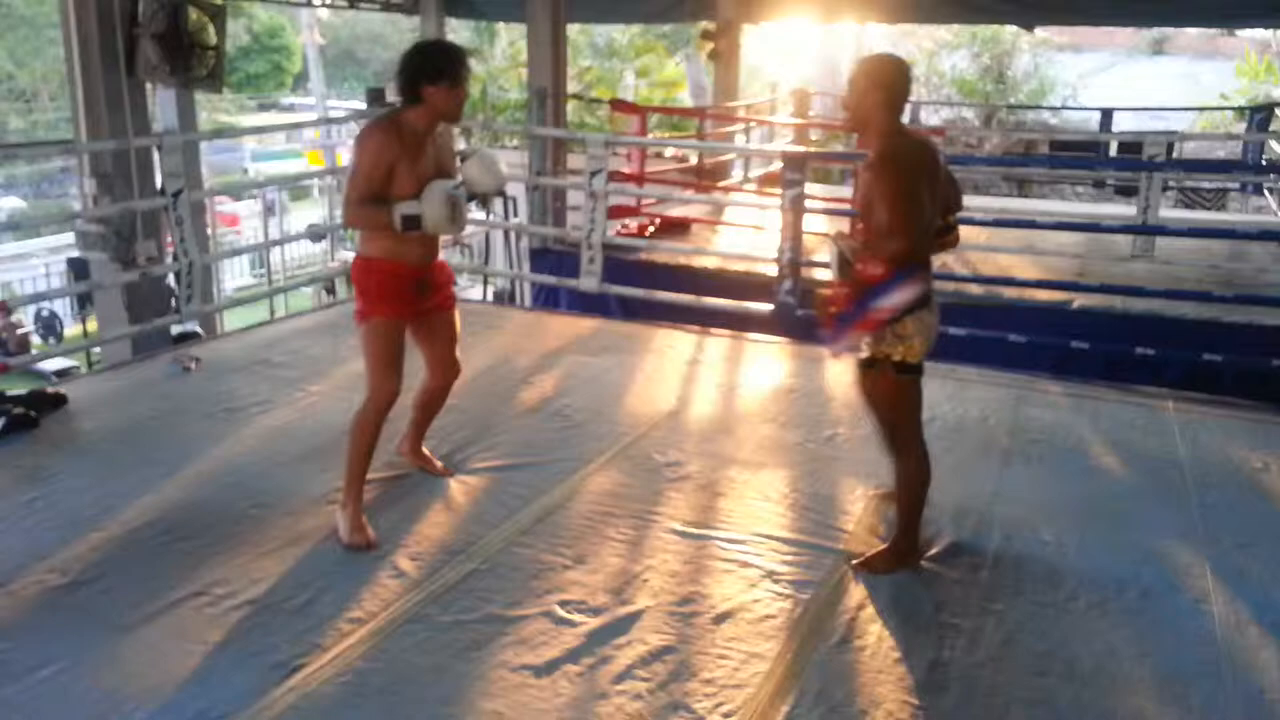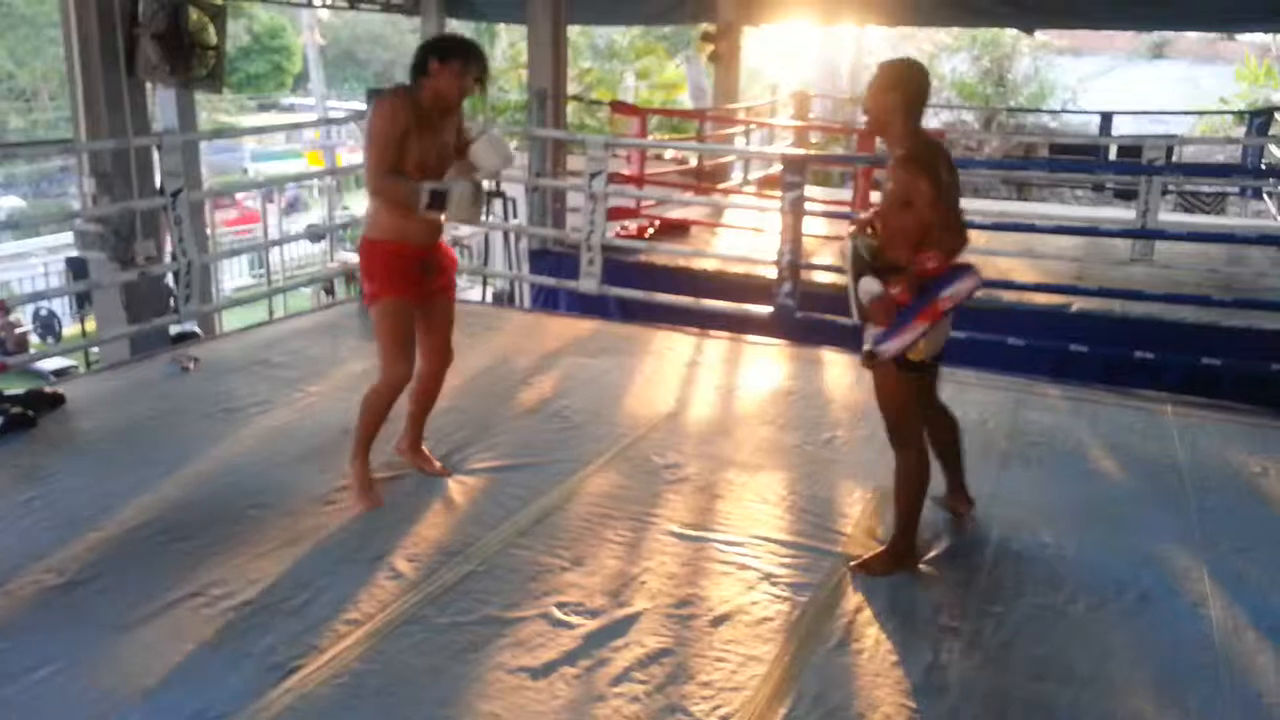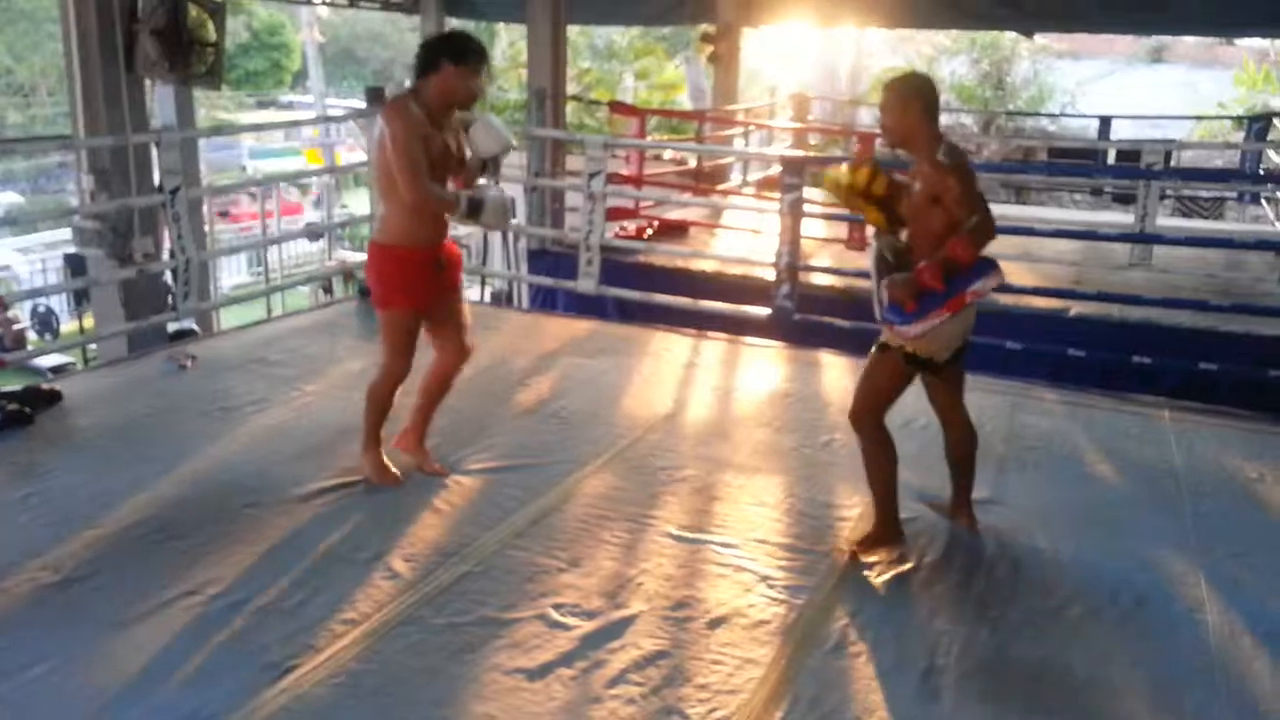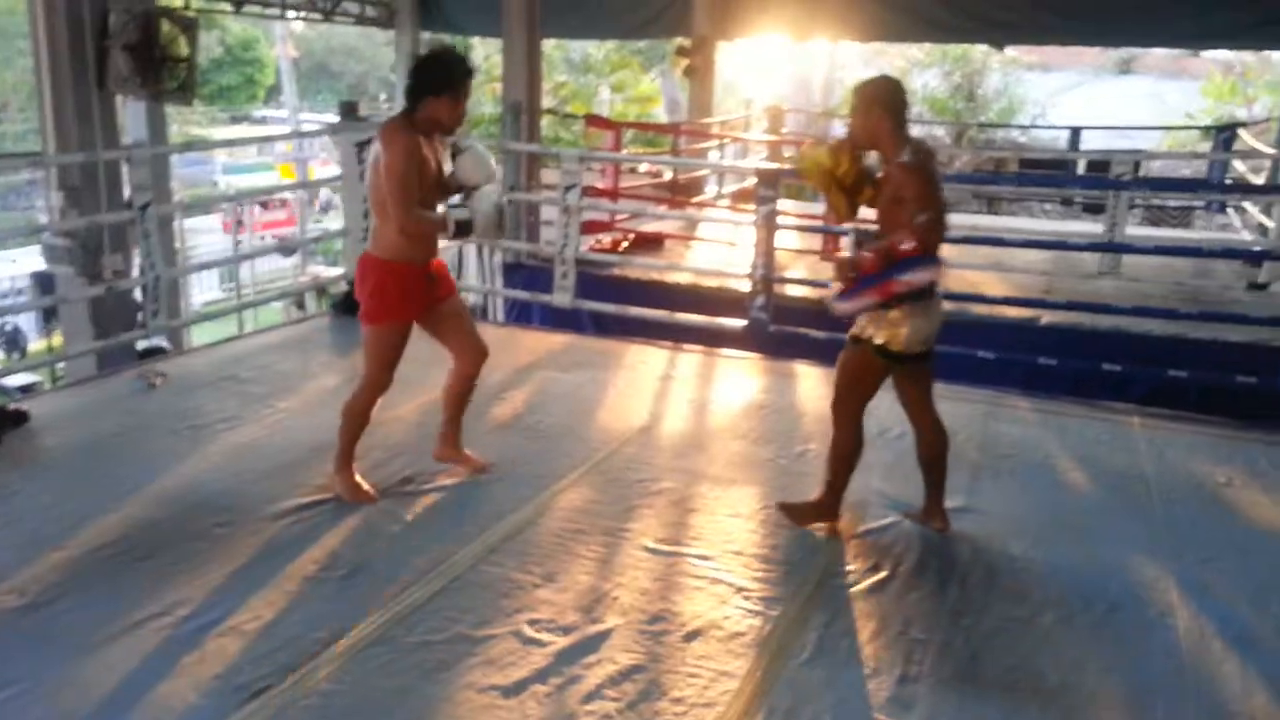
dt=0.2s
person 1, frame 1
left shoulder: (880, 166)
right shoulder: (919, 148)
left elbow: (897, 245)
right elbow: (949, 201)
left wrist: (853, 292)
left hip: (893, 316)
right hip: (907, 305)
left knee: (902, 432)
right knee: (897, 420)
left ankle: (906, 544)
right ankle: (908, 489)
person 1, frame 2
left shoulder: (908, 164)
right shoulder: (926, 152)
left elbow: (950, 237)
left wrist: (897, 296)
right wrist: (879, 224)
left knee: (903, 431)
right knee: (926, 405)
left ankle: (902, 545)
right ankle: (957, 494)
person 1, frame 3
left shoulder: (939, 166)
right shoulder: (933, 162)
left elbow: (979, 226)
left wrist: (924, 279)
right hip: (947, 312)
left knee: (864, 413)
right knee: (951, 408)
left ankle: (886, 524)
right ankle: (962, 504)
person 1, frame 4
left shoulder: (909, 166)
right shoulder: (912, 157)
left elbow: (930, 227)
right elbow: (890, 210)
left wrist: (872, 261)
left hip: (894, 311)
right hip: (918, 307)
left knee: (846, 410)
right knee: (922, 411)
left ankle: (828, 503)
right ankle: (934, 508)
person 2, frame 1
left shoulder: (441, 136)
right shoulder: (381, 137)
right elbow: (354, 212)
right wrist: (412, 216)
left hip: (430, 273)
right hip: (383, 277)
left knee: (445, 371)
right knee: (383, 390)
left ankle: (412, 443)
right ankle: (350, 506)
person 2, frame 2
left shoulder: (450, 117)
right shoulder: (392, 107)
left elbow: (460, 170)
right elbow: (379, 184)
right wrist: (432, 198)
left hip: (433, 254)
right hip: (388, 257)
left knee: (438, 358)
right knee: (397, 371)
left ankle: (412, 442)
right ankle: (359, 462)
person 2, frame 3
left shoulder: (450, 119)
right shoulder: (401, 115)
left elbow: (460, 178)
right elbow: (417, 196)
left wrist: (486, 158)
right wrist: (472, 206)
left hip: (437, 254)
right hip: (398, 260)
left knee: (454, 353)
right knee: (396, 366)
left ankle: (412, 436)
right ankle: (371, 449)
person 2, frame 4
left shoulder: (433, 138)
right shoulder: (399, 139)
right elbow: (406, 220)
left wrist: (460, 183)
left hip: (427, 270)
right hip: (389, 275)
left knee: (473, 353)
right knee: (376, 382)
left ankle: (449, 443)
right ankle: (343, 468)
